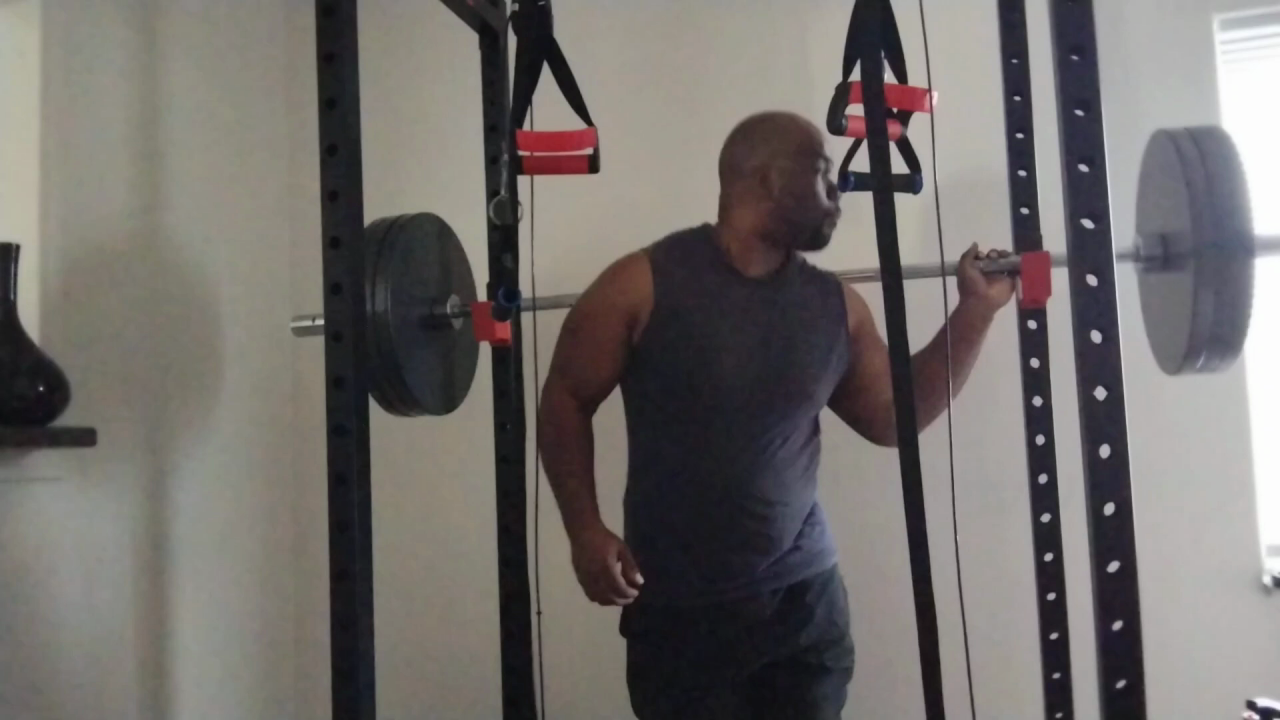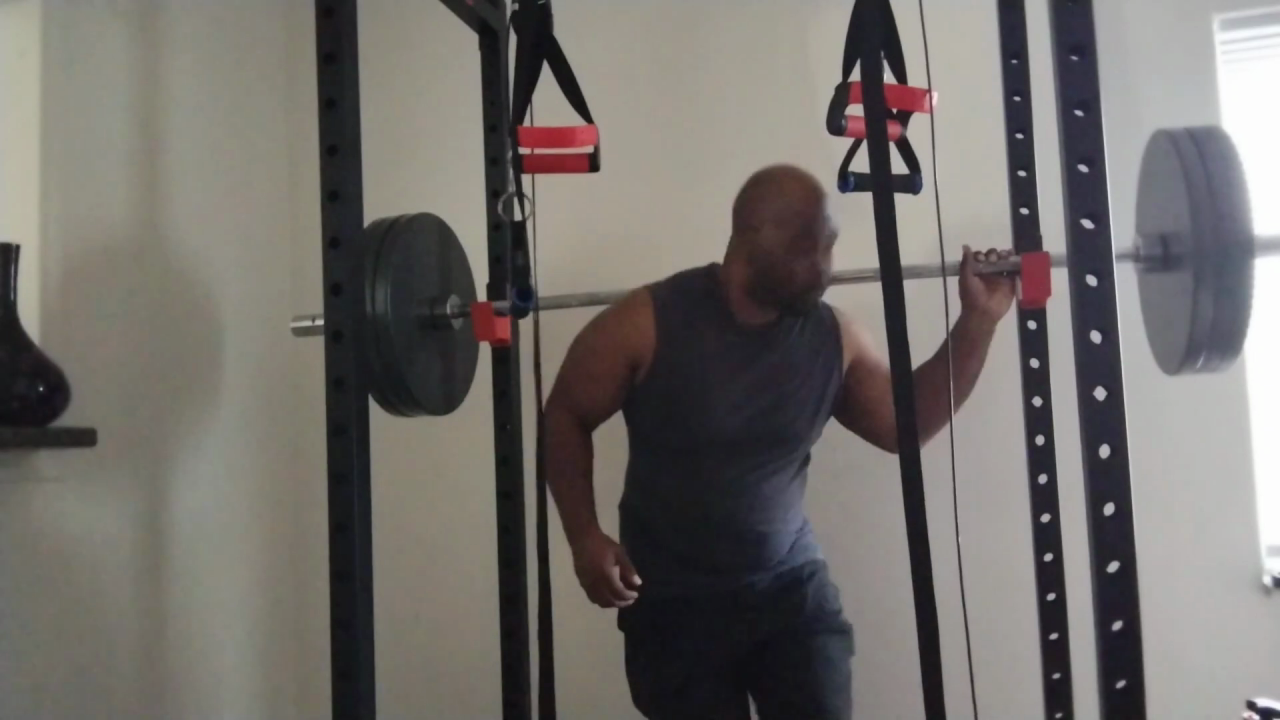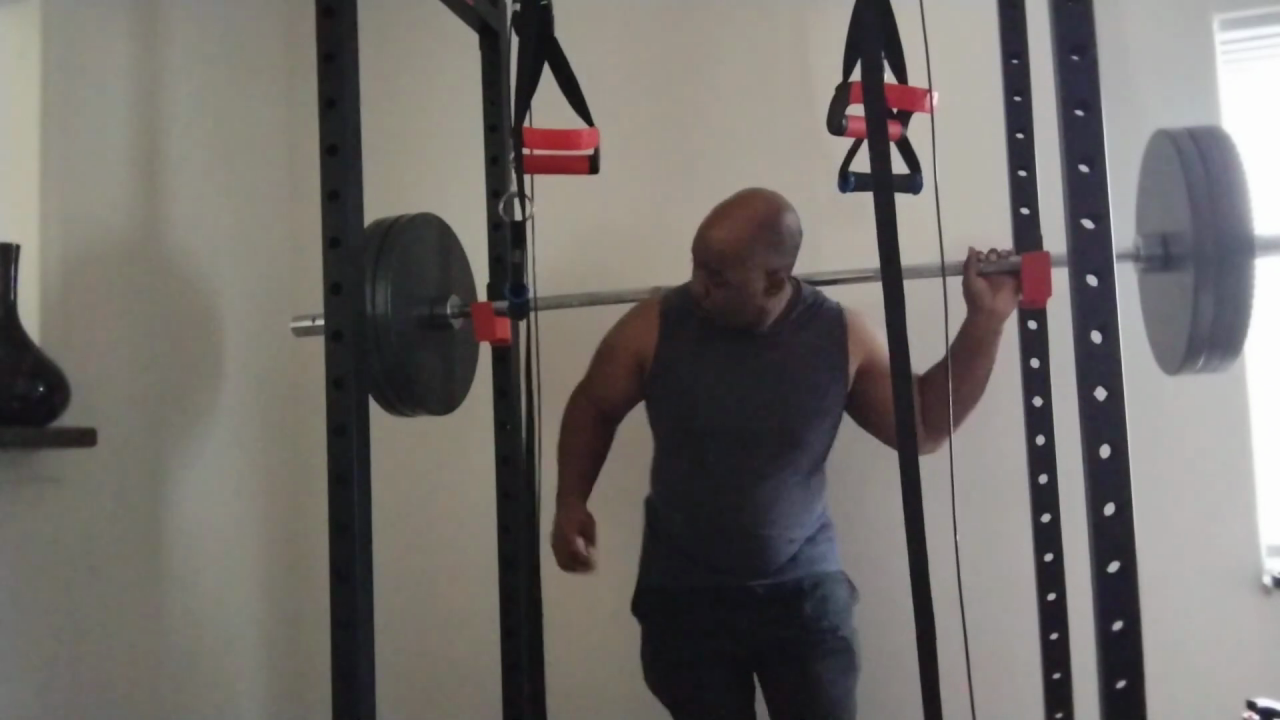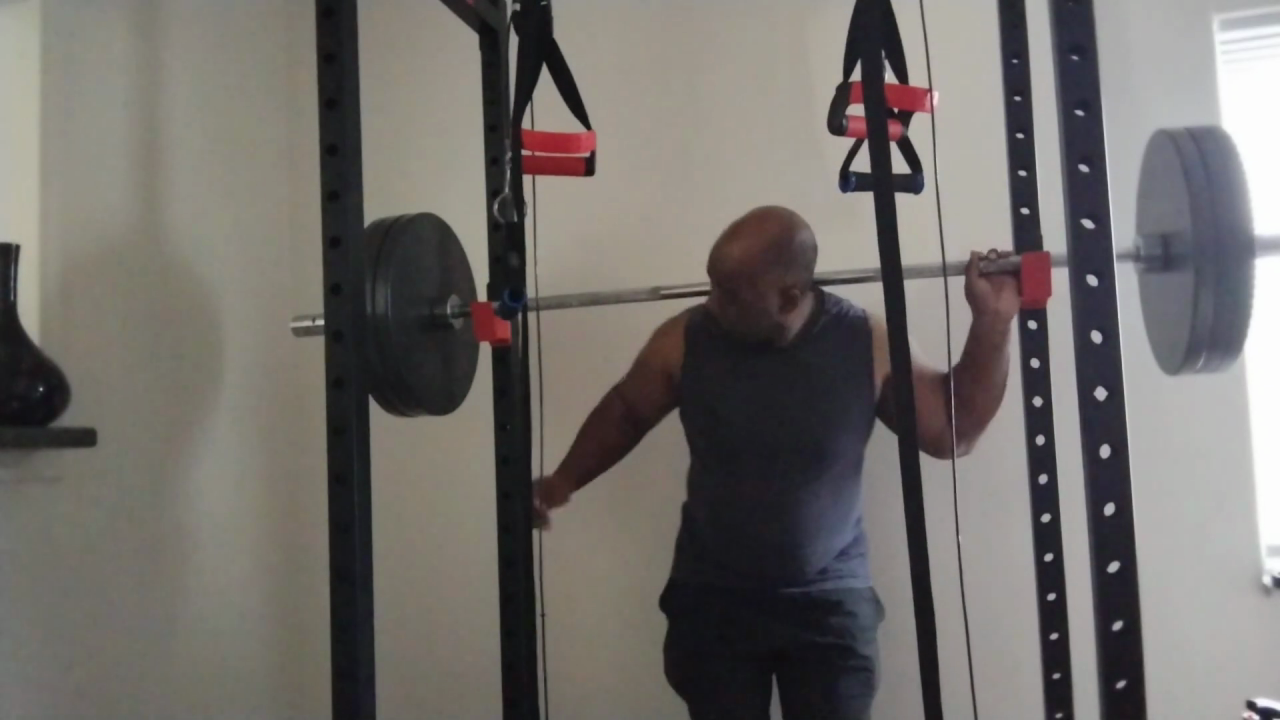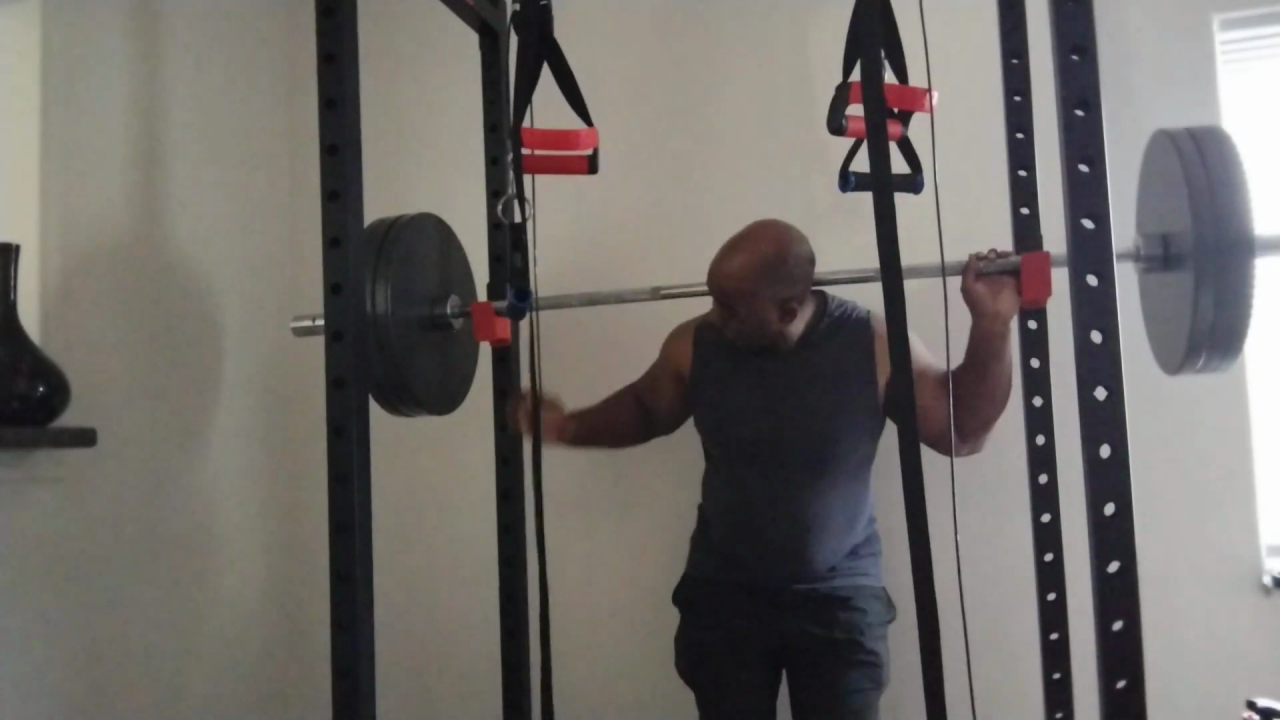
dt=0.3s
person 1, frame 1
left shoulder: (834, 303)
right shoulder: (643, 285)
left elbow: (894, 415)
right elbow: (565, 400)
left wrist: (976, 307)
right wrist: (585, 529)
left hip: (801, 592)
right hip: (679, 599)
person 1, frame 2
left shoulder: (832, 336)
right shoulder: (646, 323)
left elbow: (903, 423)
right elbow: (566, 418)
left wrist: (977, 320)
right wrist: (586, 536)
left hip: (787, 586)
right hip: (672, 599)
person 1, frame 3
left shoulder: (840, 335)
right shoulder: (656, 326)
left elbow: (923, 426)
right elbow: (595, 405)
left wrist: (985, 319)
right wrist: (571, 500)
left hip: (801, 589)
right hip: (686, 596)
person 1, frame 4
left shoulder: (866, 343)
right shoulder: (684, 341)
left elbow: (952, 431)
right elbow: (626, 412)
left wrist: (991, 323)
right wrist: (564, 480)
left hip: (829, 599)
right hip: (714, 597)
person 1, frame 5
left shoulder: (874, 346)
right shoulder: (695, 344)
left elbow: (962, 430)
right elbow: (647, 408)
left wrist: (991, 325)
right wrist: (568, 427)
left hip: (838, 598)
right hip: (724, 594)
